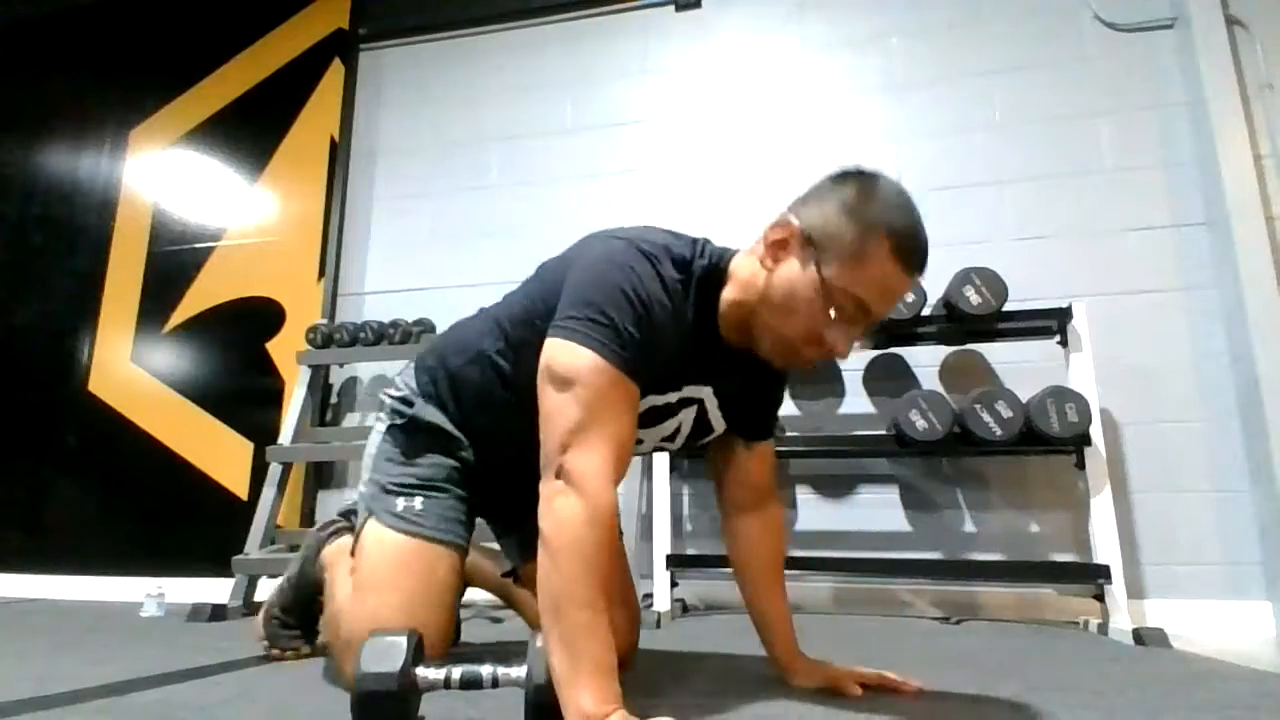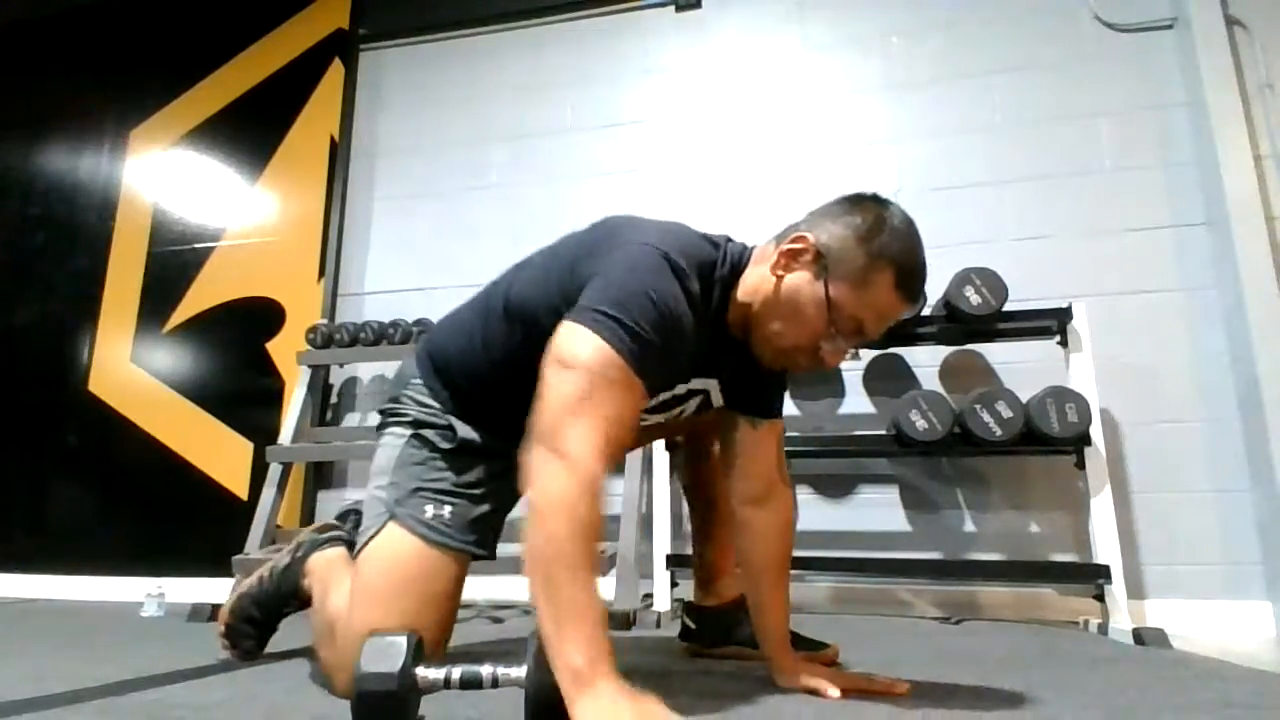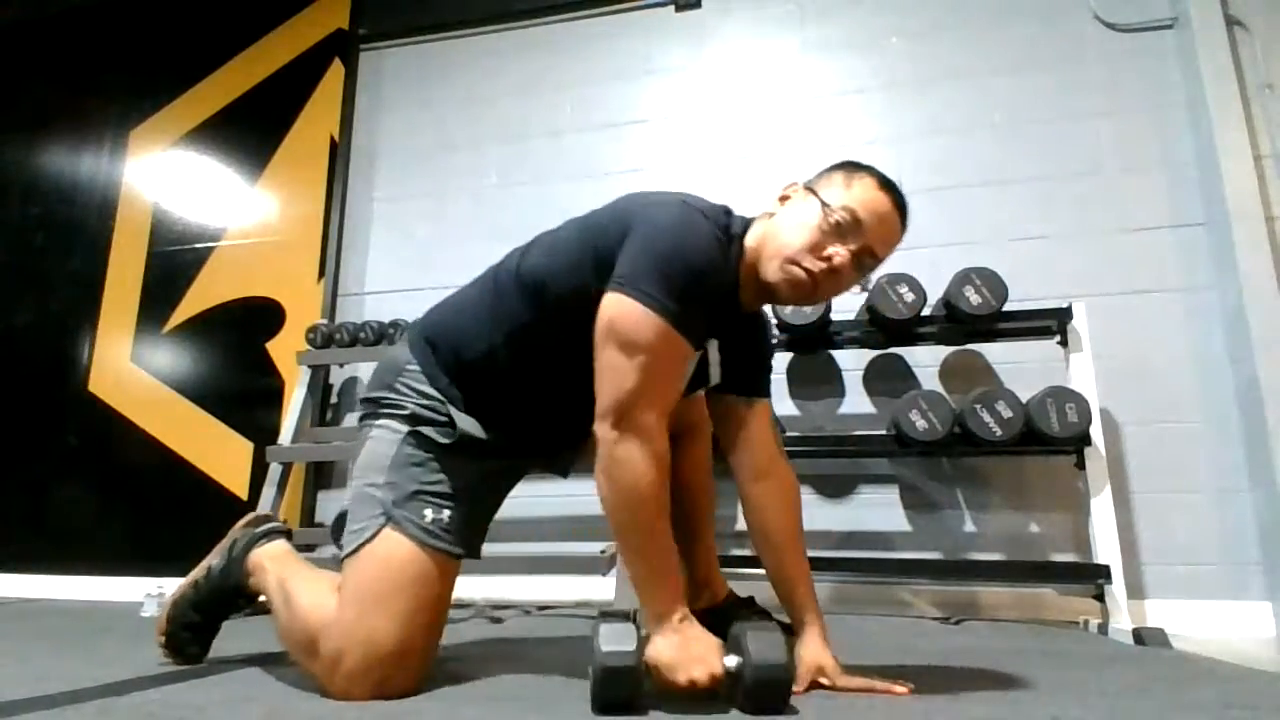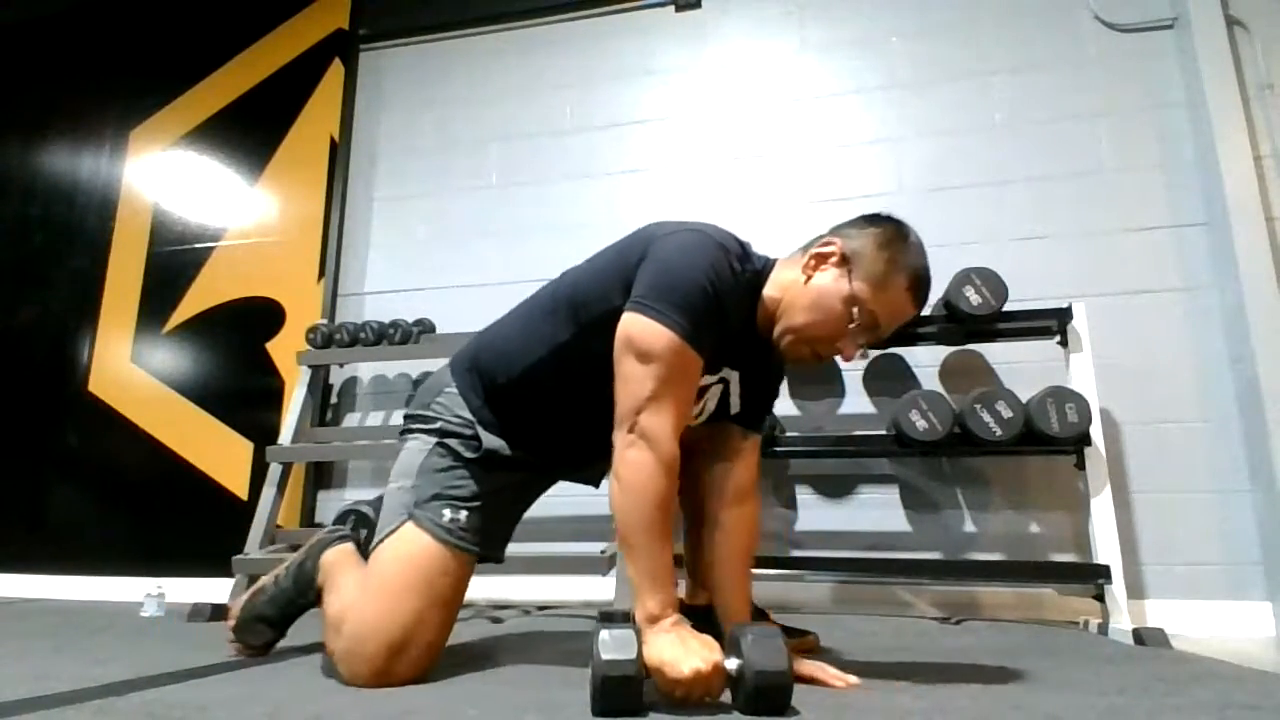
dt=1s
person 1, frame 1
left shoulder: (764, 361)
right shoulder: (635, 279)
left elbow: (751, 507)
right elbow: (578, 484)
left wrist: (792, 659)
left hip: (536, 460)
right hip: (438, 430)
left knee: (611, 646)
left ankle: (465, 571)
right ankle: (337, 556)
person 1, frame 2
left shoulder: (760, 334)
right shoulder: (657, 279)
left elbow: (761, 496)
right elbow: (561, 461)
left wrist: (782, 659)
right hip: (451, 414)
left ankle: (715, 612)
right ankle: (319, 564)
person 1, frame 3
left shoulder: (744, 329)
right shoulder: (684, 239)
left elbow: (763, 472)
right elbow: (624, 433)
left wrist: (812, 632)
right wrist: (666, 621)
left hip: (542, 421)
right hip: (441, 407)
right knee: (366, 670)
left ankle: (711, 605)
right ankle: (262, 558)
person 1, frame 4
left shoulder: (762, 356)
right shoulder: (699, 265)
left elbow: (730, 493)
right elbow: (644, 440)
left wrist: (738, 637)
right wrist: (659, 625)
left hip: (571, 435)
right hip: (476, 422)
right knee: (377, 657)
left ankle: (703, 601)
right ankle: (330, 564)
